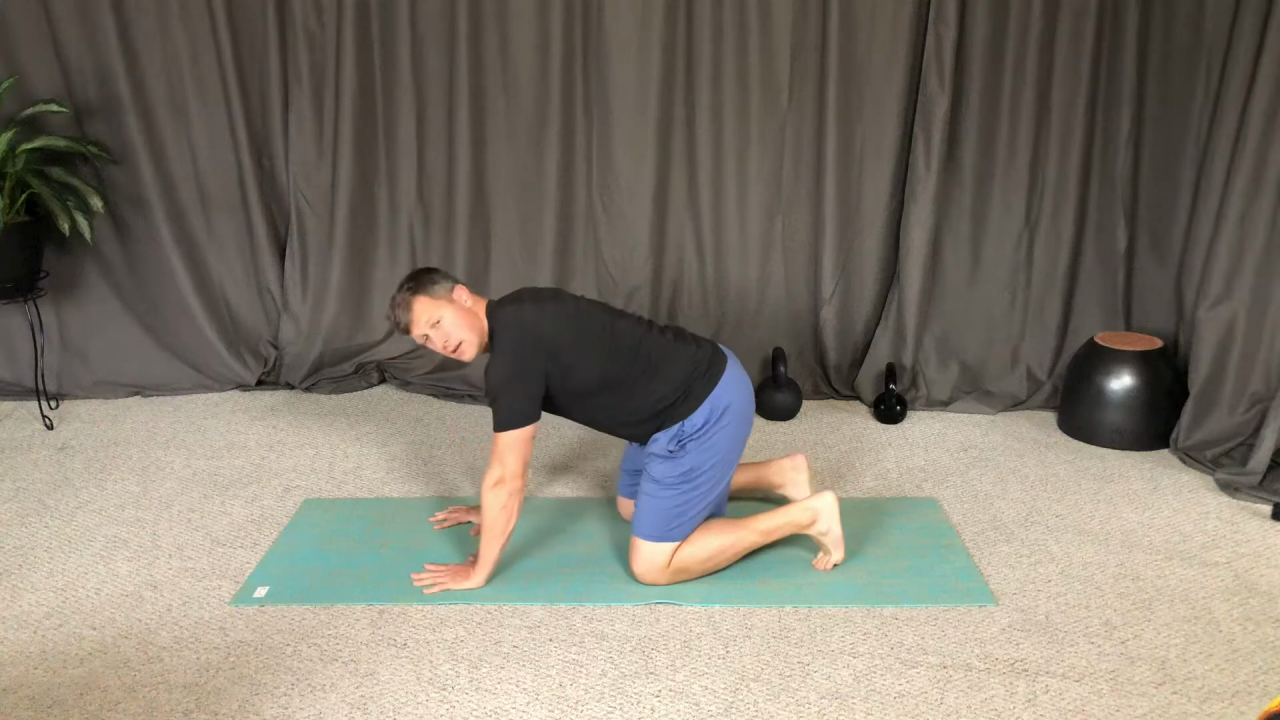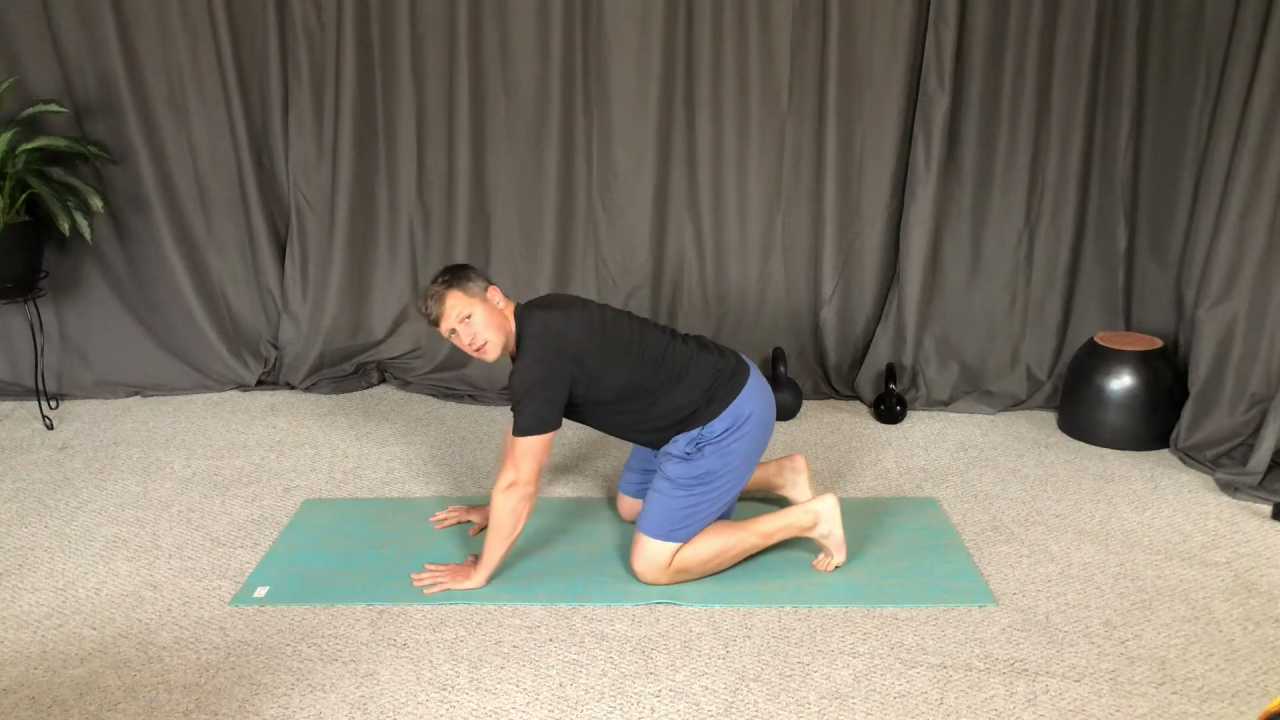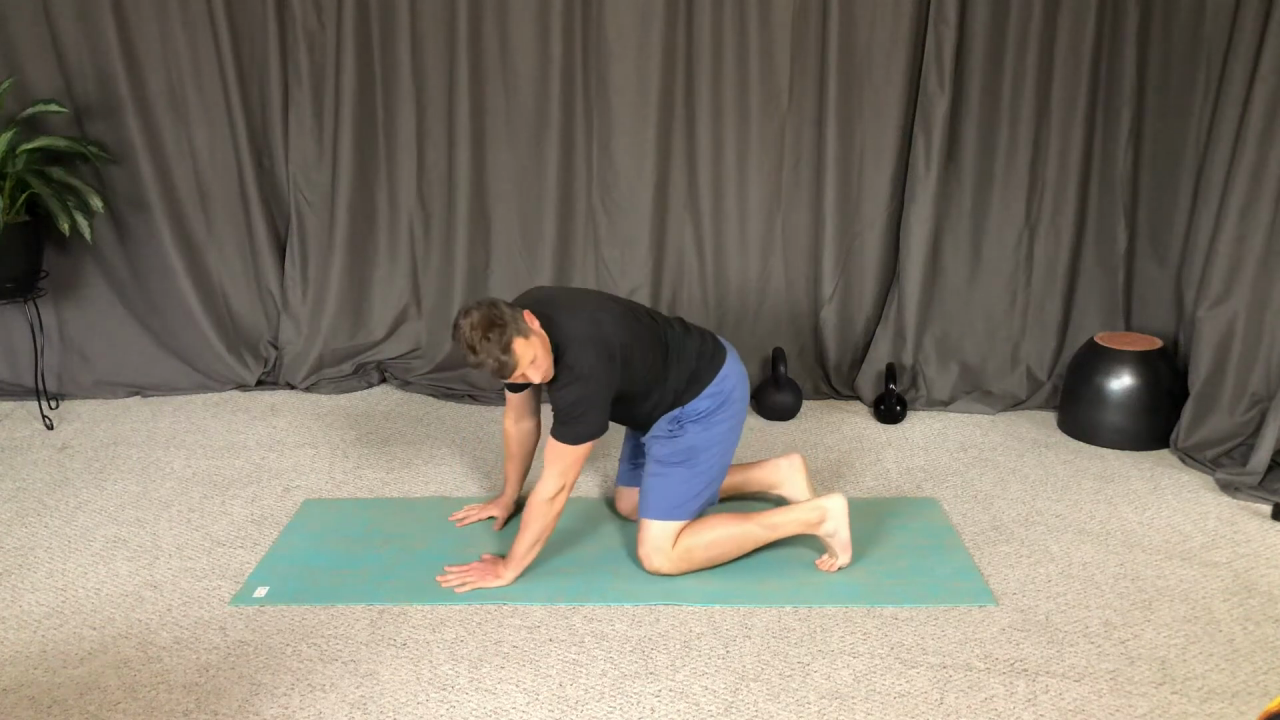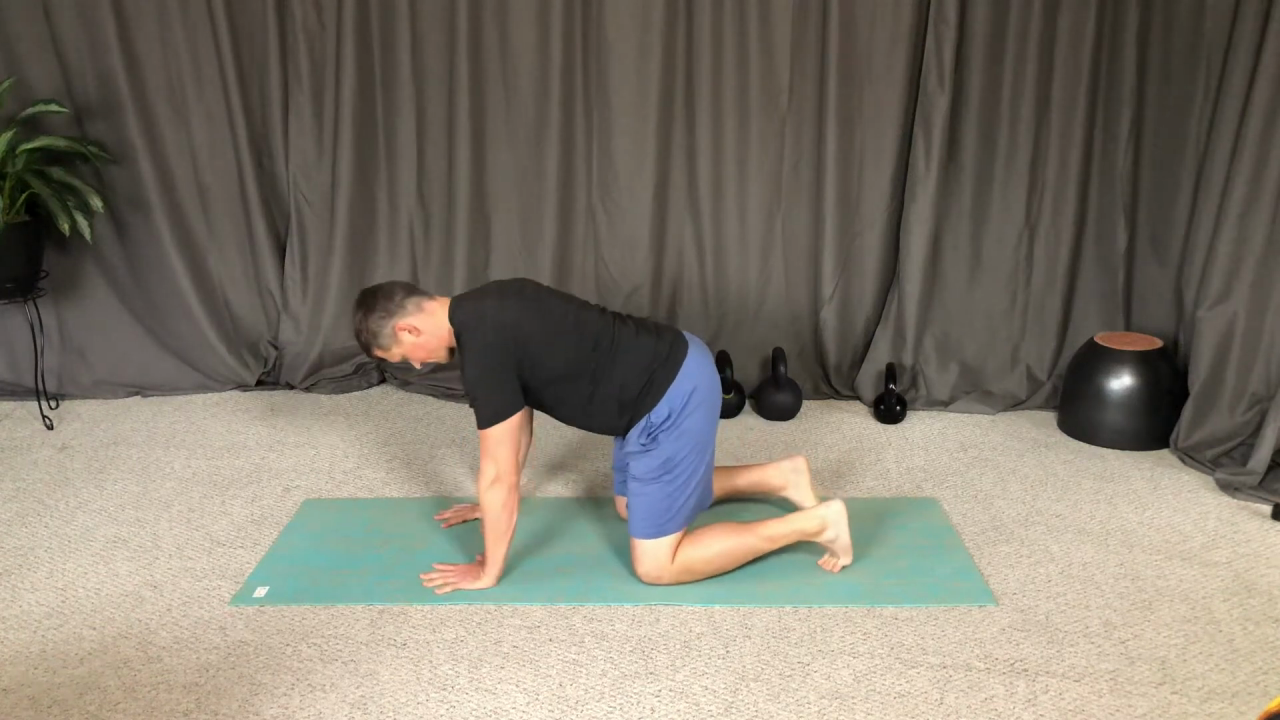
dt=1s
person 1, frame 1
left shoulder: (513, 353)
right shoulder: (515, 318)
left elbow: (508, 479)
right elbow: (518, 433)
left wrist: (478, 571)
right wrist: (492, 510)
left hip: (705, 409)
right hip: (703, 384)
left knee: (653, 564)
right knee: (632, 507)
left ankle: (807, 514)
right ankle: (779, 474)
person 1, frame 2
left shoulder: (540, 358)
right shoulder: (538, 324)
left elbow: (520, 482)
right elbow: (523, 430)
left wrist: (480, 572)
right wrist: (493, 508)
left hip: (726, 417)
right hip: (714, 395)
left knee: (652, 564)
right knee: (631, 506)
left ankle: (809, 517)
right ankle: (780, 474)
person 1, frame 3
left shoulder: (583, 366)
right shoulder: (513, 336)
left elbow: (555, 486)
right elbow: (520, 418)
left wrist: (508, 568)
right wrist: (508, 496)
left hip: (707, 392)
right hip: (665, 388)
left knee: (660, 553)
right knee: (630, 503)
left ankle: (816, 514)
right ankle: (776, 474)
person 1, frame 4
left shoulder: (483, 349)
right shoulder: (483, 311)
left elbow: (499, 473)
right elbow: (518, 424)
left wrist: (488, 572)
right wrist: (496, 505)
left hip: (673, 396)
right hip: (673, 369)
left knee: (656, 565)
right knee: (632, 507)
left ankle: (815, 523)
right ankle: (780, 477)
